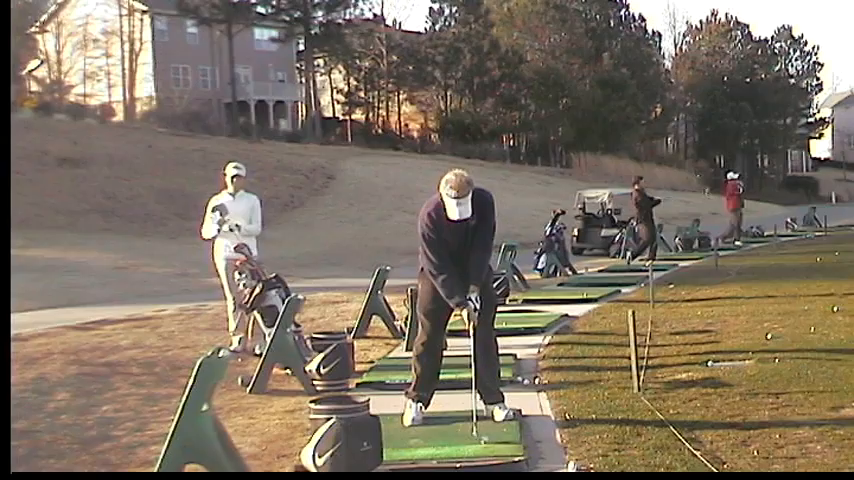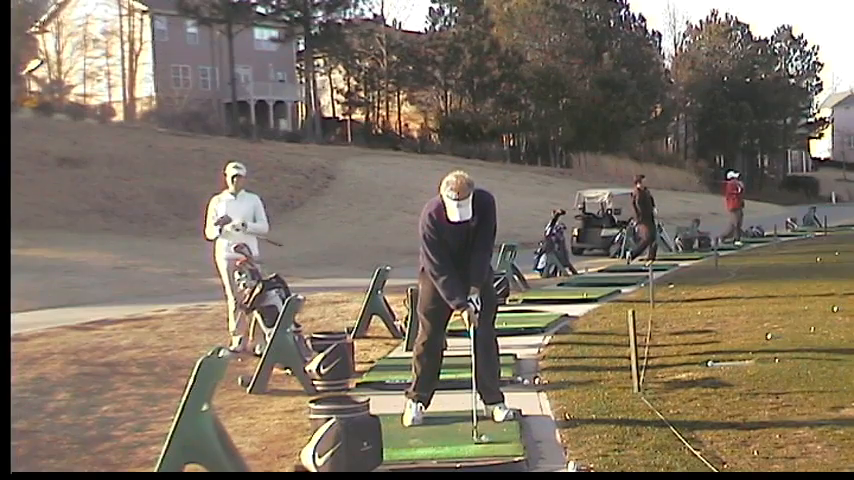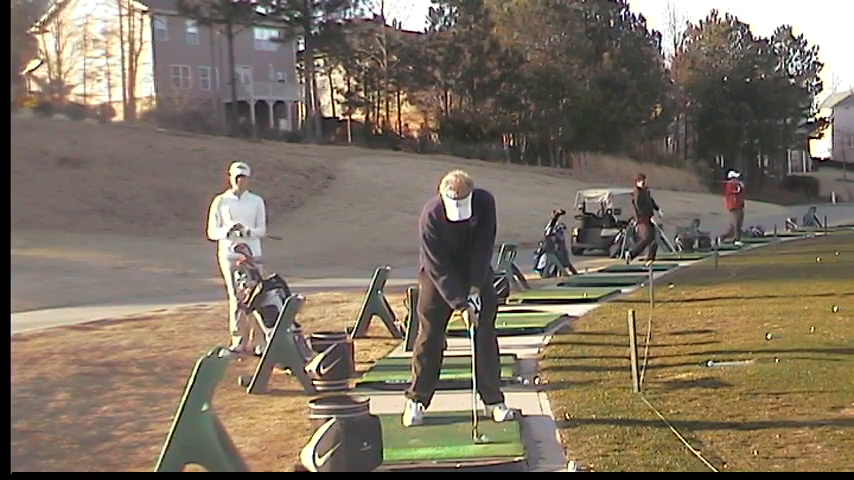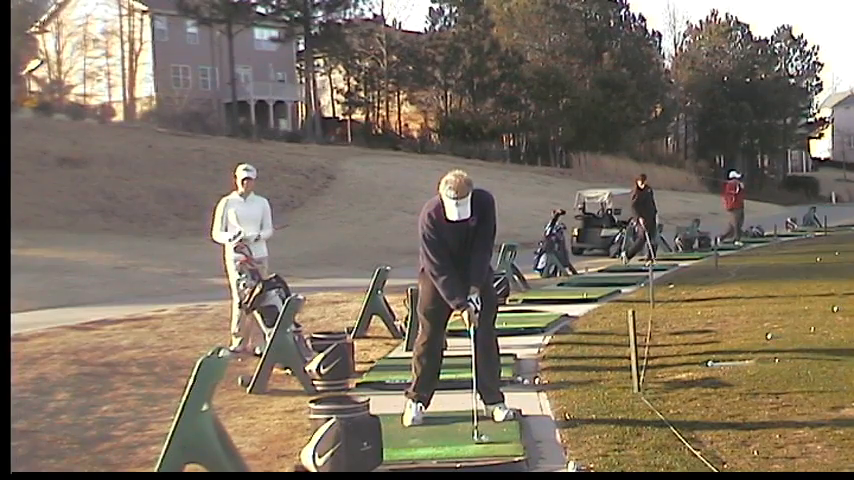
dt=0.4s
person 1, frame 1
left shoulder: (484, 201)
right shoulder: (429, 214)
left elbow: (482, 248)
right elbow: (436, 266)
left wrist: (473, 289)
right wrist: (459, 303)
left hip: (476, 272)
right hip: (437, 276)
left knee: (484, 335)
right knee: (429, 336)
left ankle: (493, 400)
right ankle: (416, 400)
person 1, frame 2
left shoulder: (485, 202)
right shoulder: (431, 215)
left elbow: (483, 249)
right elbow: (437, 267)
left wrist: (474, 290)
right wrist: (460, 305)
left hip: (477, 273)
right hip: (438, 277)
left knee: (485, 335)
right knee: (429, 336)
left ankle: (493, 399)
right ankle: (416, 399)
person 1, frame 3
left shoulder: (485, 202)
right shoulder: (430, 215)
left elbow: (483, 249)
right elbow: (438, 267)
left wrist: (475, 291)
right wrist: (460, 304)
left hip: (477, 274)
right hip: (438, 276)
left knee: (485, 335)
right knee: (429, 336)
left ankle: (493, 399)
right ankle: (416, 400)
person 1, frame 4
left shoulder: (485, 202)
right shoulder: (430, 215)
left elbow: (483, 249)
right elbow: (437, 267)
left wrist: (475, 290)
right wrist: (460, 304)
left hip: (477, 273)
right hip: (438, 276)
left knee: (485, 335)
right knee: (429, 336)
left ankle: (493, 399)
right ankle: (416, 400)
person 2, frame 1
left shoulder: (252, 200)
right shoulder: (216, 201)
left elbow: (257, 228)
right elbow: (206, 233)
left wrist: (234, 225)
right wrist: (219, 224)
left hip: (248, 255)
right hip: (225, 255)
right knee: (232, 298)
right ankle: (238, 340)
person 2, frame 2
left shoulder: (253, 200)
right shoulder: (217, 201)
left elbow: (264, 227)
right elbow: (209, 233)
left wrist: (242, 224)
right wrist: (218, 226)
left hip: (250, 255)
right hip: (226, 255)
right knee: (234, 298)
right ankle: (238, 340)
person 2, frame 3
left shoulder: (256, 201)
right shoulder: (220, 201)
left elbow: (262, 230)
right elbow: (211, 232)
left wrist: (246, 231)
right wrist: (228, 230)
left hip: (253, 255)
right hip: (229, 255)
right knee: (236, 298)
left ankle: (259, 341)
right ankle: (238, 340)
person 2, frame 4
left shoulder: (262, 203)
right shoulder: (226, 203)
left elbow: (269, 231)
right elbow: (216, 234)
left wrist: (255, 236)
right wrist: (232, 238)
left hip: (259, 257)
right hip: (236, 257)
right knee: (239, 300)
left ankle: (260, 342)
right ankle: (238, 342)
